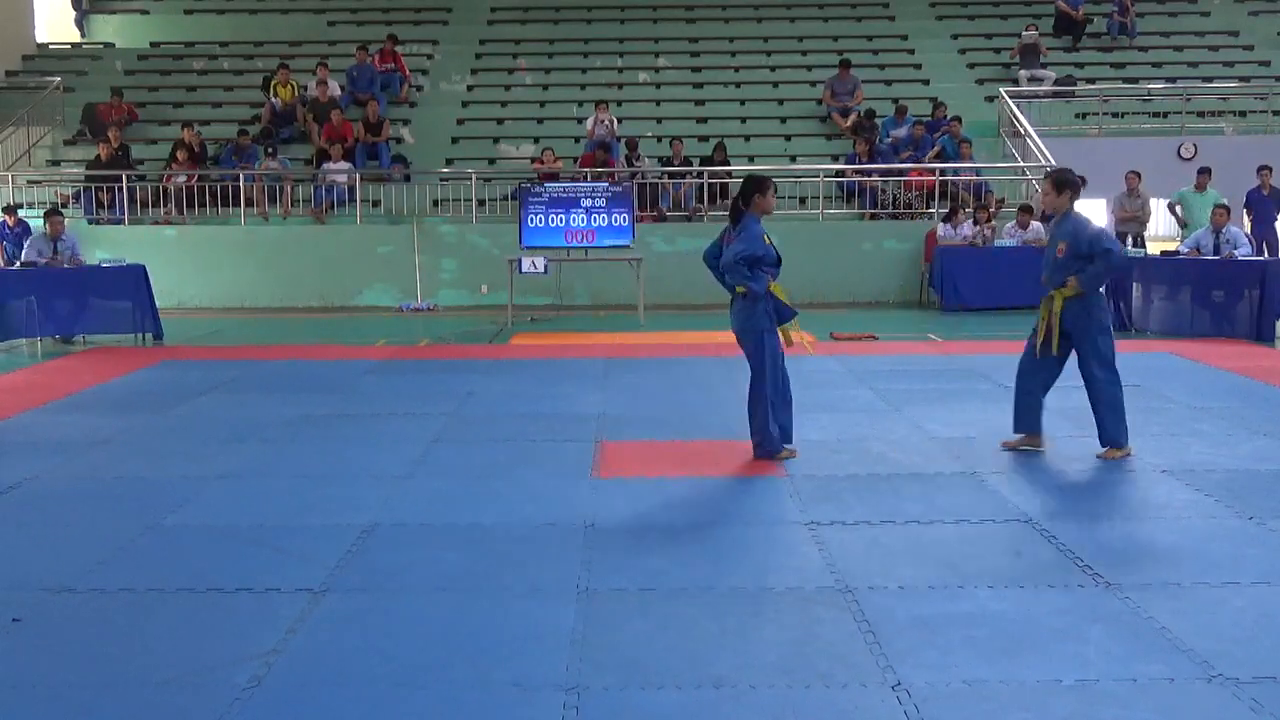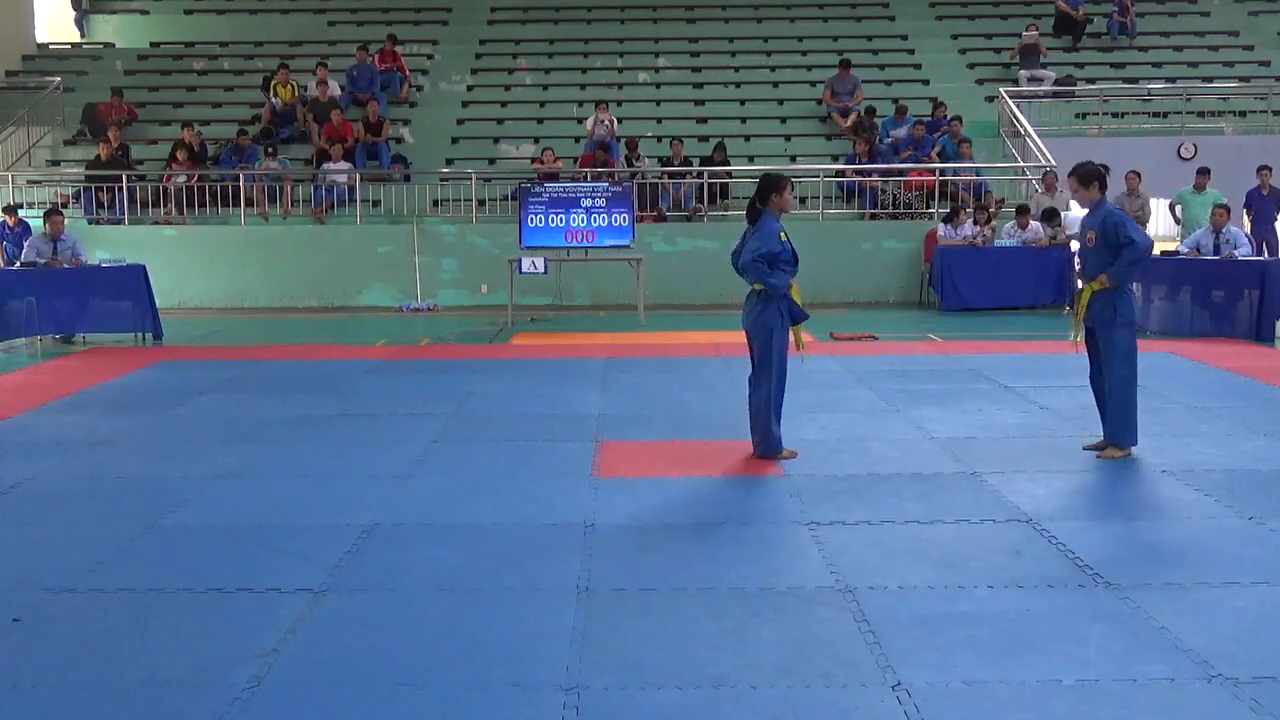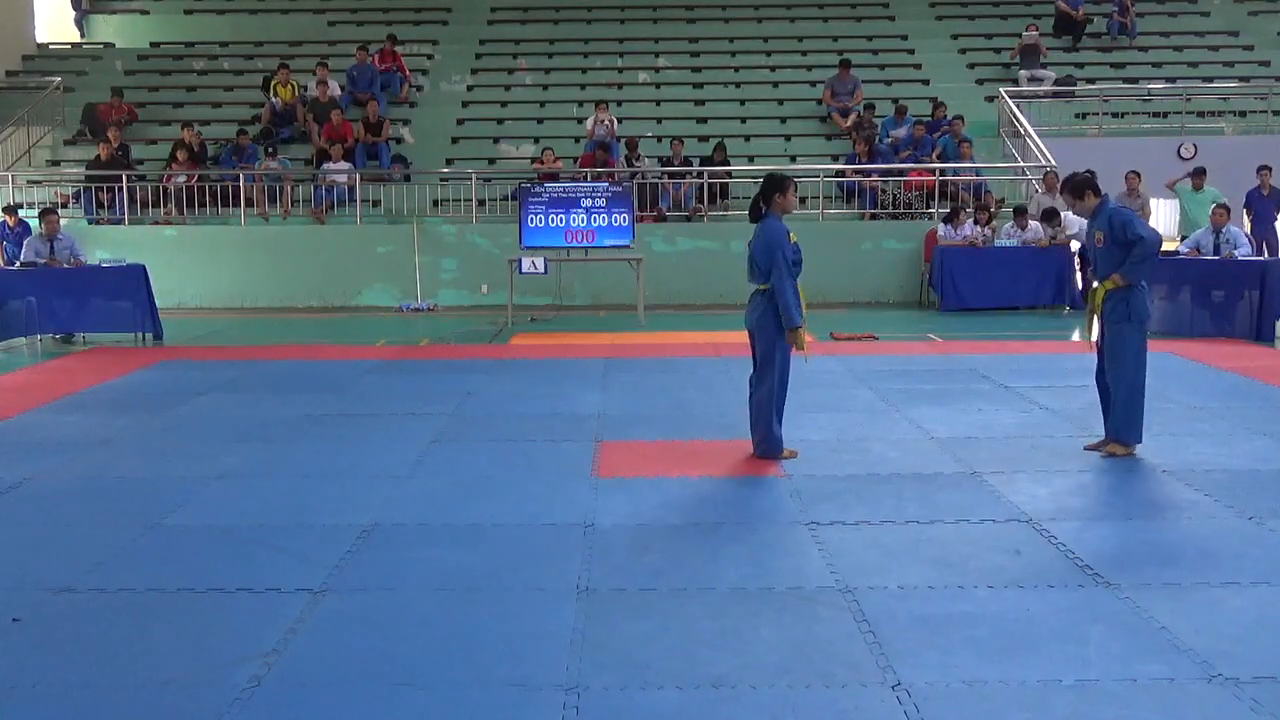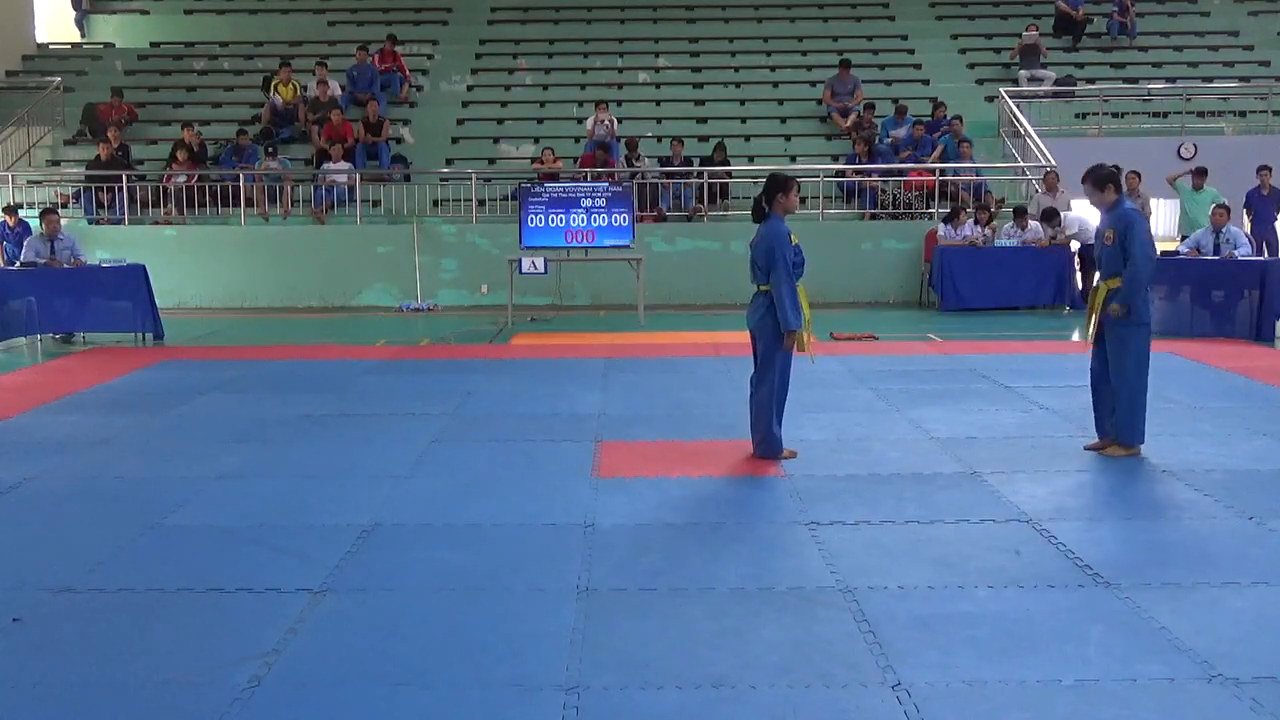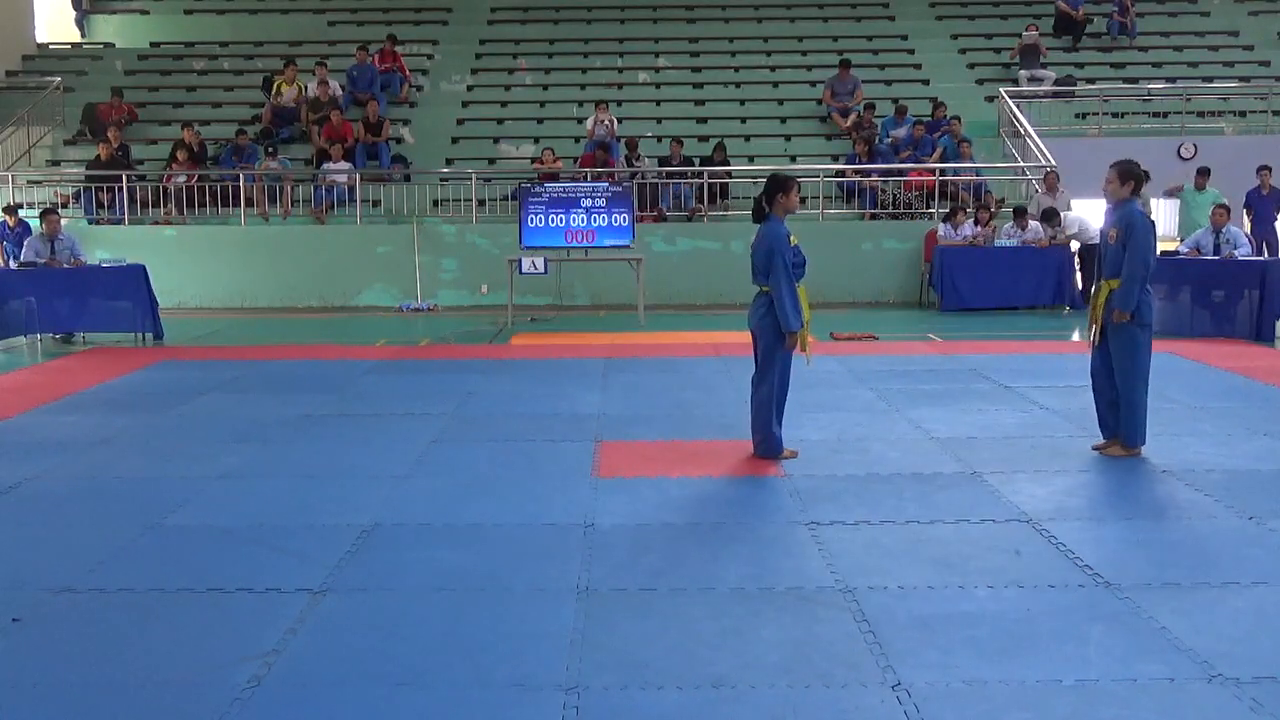
dt=0.4s
person 1, frame 1
left shoulder: (1081, 228)
right shoulder: (1057, 226)
left elbow: (1115, 256)
left wrist: (1083, 282)
right wrist: (1049, 278)
left hip: (1086, 311)
right hip: (1057, 310)
left knee: (1100, 375)
right knee: (1031, 368)
left ankle: (1118, 442)
right ankle: (1032, 433)
person 1, frame 2
left shoulder: (1112, 217)
right shoulder: (1089, 219)
left elbow: (1142, 246)
left wrist: (1113, 276)
right wrist: (1083, 273)
left hip: (1114, 306)
right hip: (1095, 305)
left knee: (1118, 373)
right knee: (1100, 374)
left ankle: (1122, 441)
right ankle: (1112, 436)
person 1, frame 3
left shoulder: (1118, 216)
right shoulder: (1095, 220)
left elbow: (1151, 241)
left wrist: (1126, 276)
right wrist: (1099, 276)
left hip: (1126, 304)
right hip: (1110, 302)
left knee: (1125, 371)
right knee: (1106, 372)
left ankle: (1126, 439)
right ankle: (1114, 434)
person 1, frame 4
left shoulder: (1130, 217)
right shoulder: (1108, 217)
left elbow: (1141, 262)
left wrist: (1124, 300)
right wrist: (1100, 299)
left hip: (1127, 308)
right hip: (1108, 305)
left knee: (1127, 374)
right knee: (1102, 371)
left ankle: (1129, 440)
right ankle: (1109, 433)
person 1, frame 5
left shoulder: (1136, 218)
right shoulder: (1113, 214)
left elbow: (1138, 266)
left wrist: (1123, 306)
right wrist: (1100, 300)
left hip: (1129, 307)
right hip: (1110, 303)
left knee: (1129, 374)
right knee: (1102, 372)
left ankle: (1130, 441)
right ankle: (1114, 434)
person 2, frame 1
left shoulder: (738, 227)
right shoulder: (753, 232)
left elbow: (711, 257)
right elbow: (731, 263)
left wrist: (733, 286)
right wrist: (757, 285)
left hip: (751, 310)
right hip: (757, 311)
left knee: (773, 376)
right knee: (766, 378)
left ankle: (776, 437)
right ankle: (768, 445)
person 2, frame 2
left shoulder: (760, 226)
right shoulder: (770, 229)
left elbow: (737, 258)
right elbow: (747, 262)
right wrist: (780, 284)
left hip: (760, 310)
right hip: (770, 312)
left knee: (764, 378)
right knee: (769, 379)
left ankle: (764, 441)
right ankle: (768, 445)
person 2, frame 3
left shoulder: (764, 228)
right shoulder: (778, 232)
right elbow: (784, 281)
right wrist: (793, 323)
left hip: (760, 309)
right hip: (773, 313)
left knee: (763, 378)
right knee: (772, 379)
left ankle: (764, 441)
right ankle: (769, 445)
person 2, frame 4
left shoulder: (766, 229)
right shoulder: (779, 233)
right elbow: (782, 282)
right wrist: (790, 325)
left hip: (762, 310)
right hip: (774, 314)
left knee: (765, 378)
right knee: (773, 379)
left ankle: (764, 441)
right ankle: (769, 445)
person 2, frame 5
left shoulder: (769, 229)
right shoulder: (778, 234)
right elbow: (782, 283)
right wrist: (791, 326)
left hip: (765, 312)
right hip: (775, 315)
left knee: (767, 379)
right knee: (773, 380)
left ankle: (765, 441)
right ankle: (769, 445)
